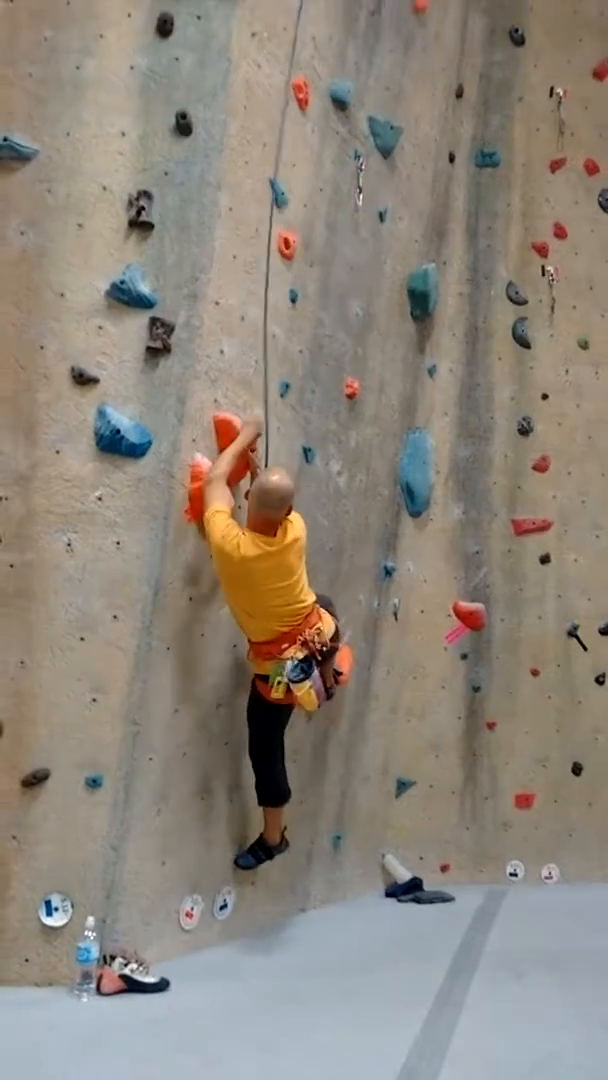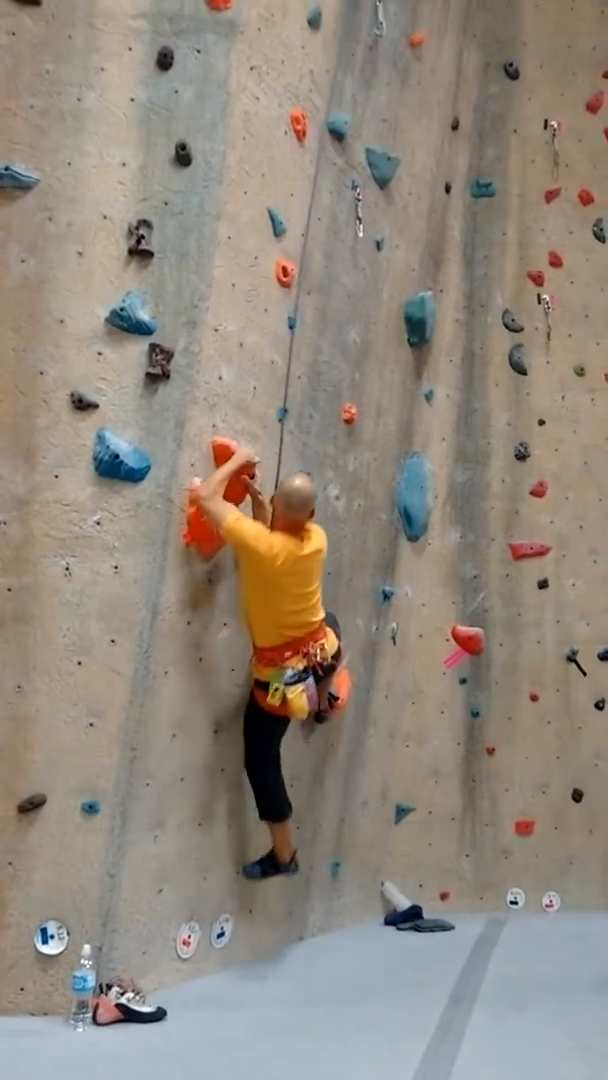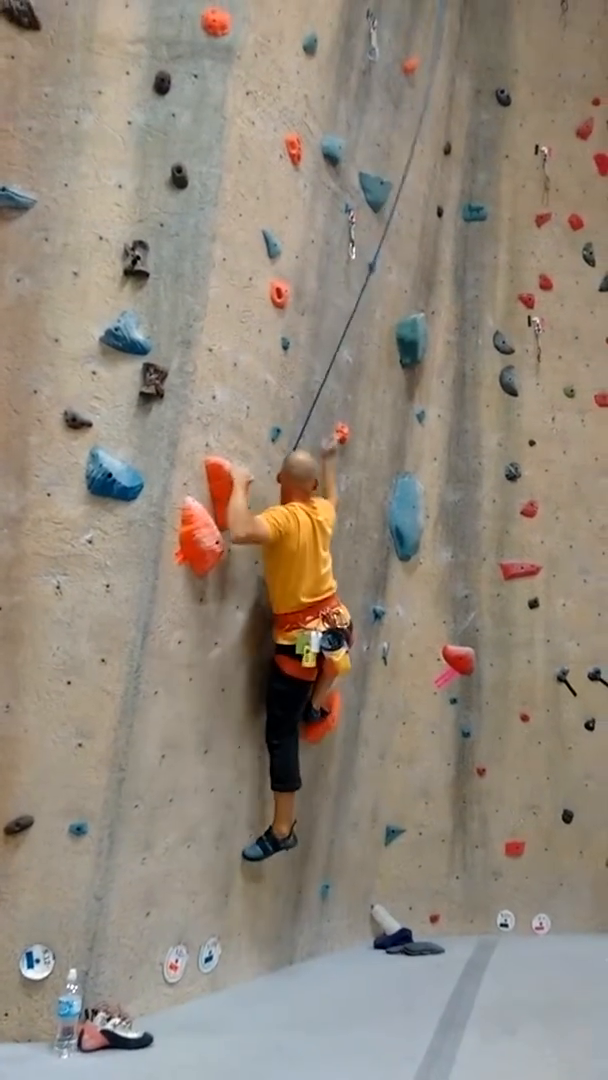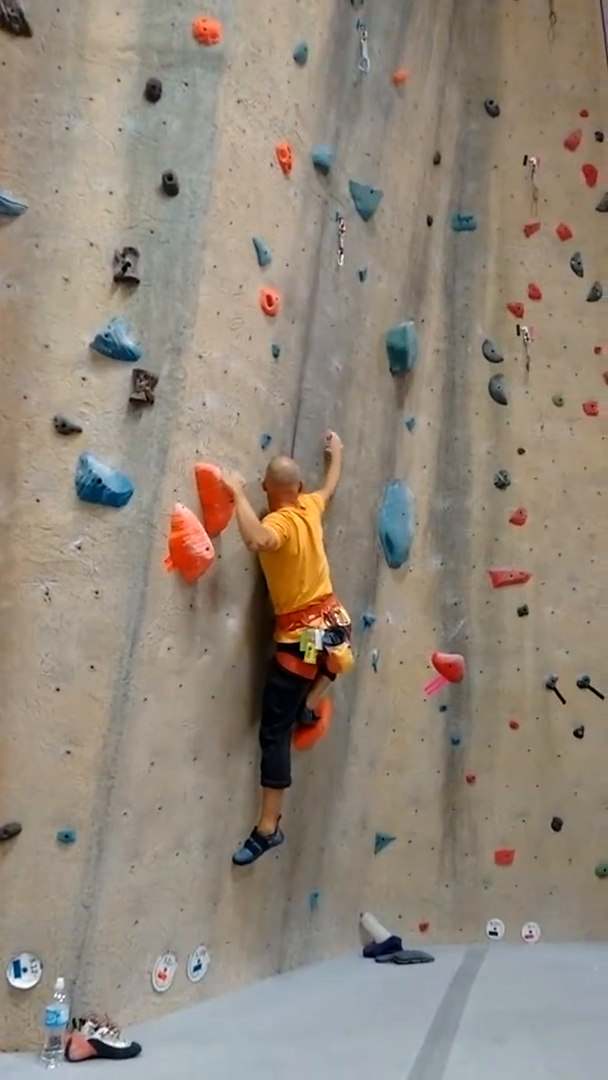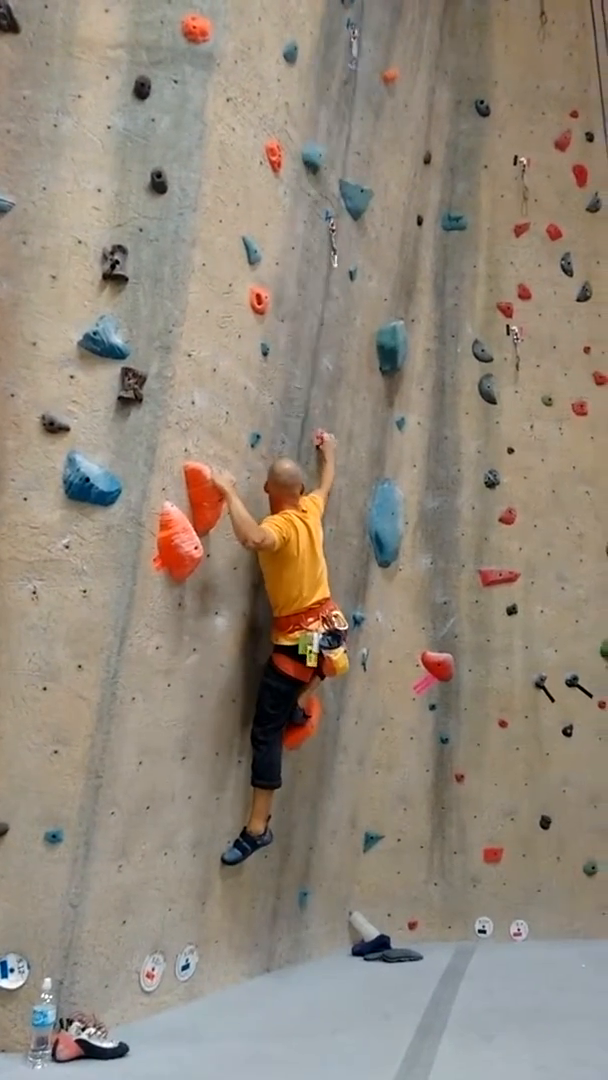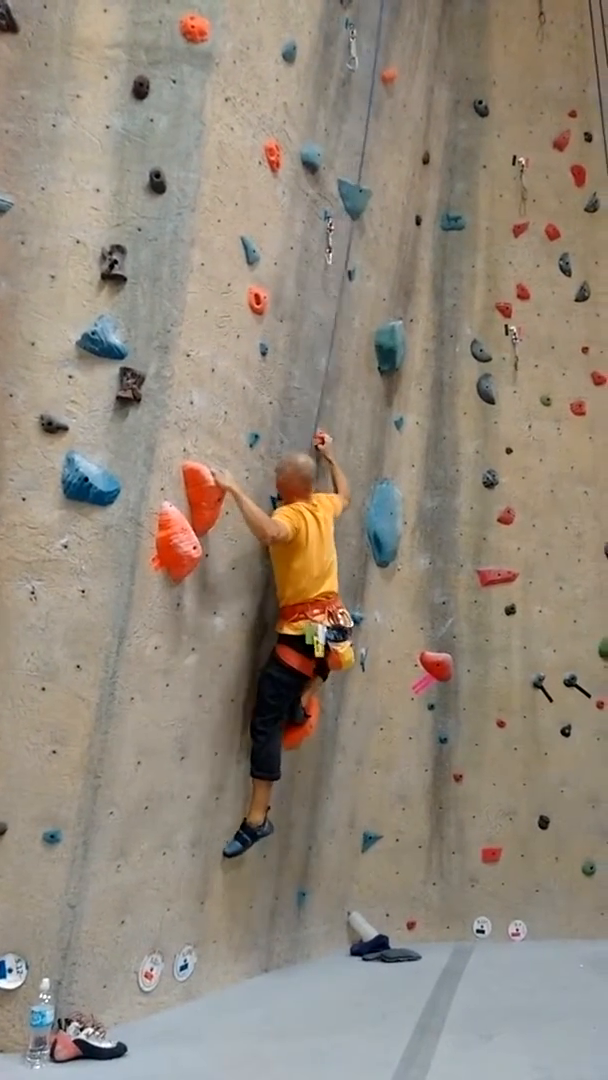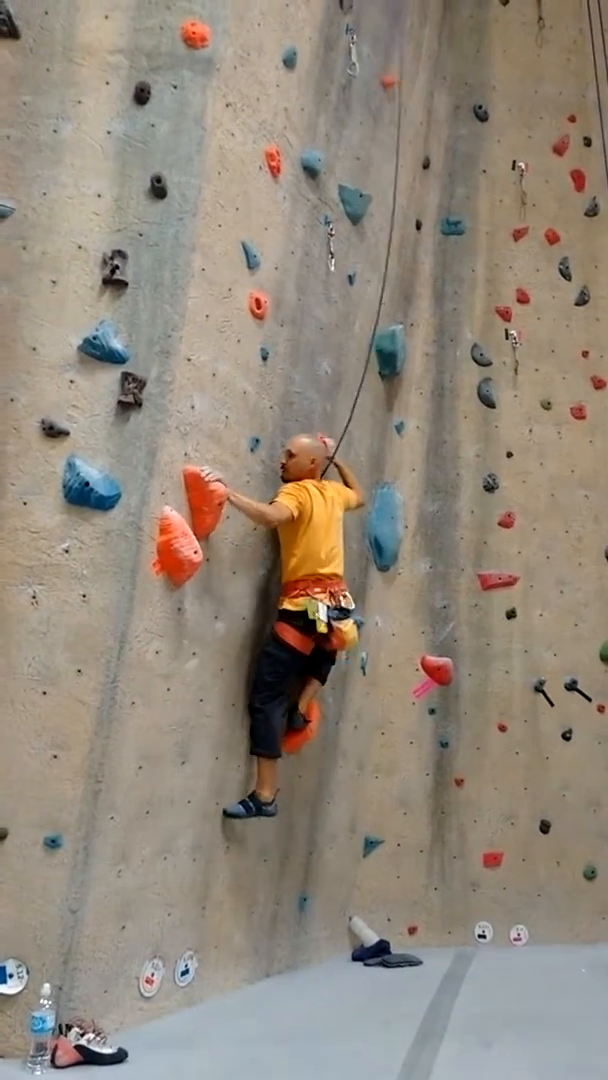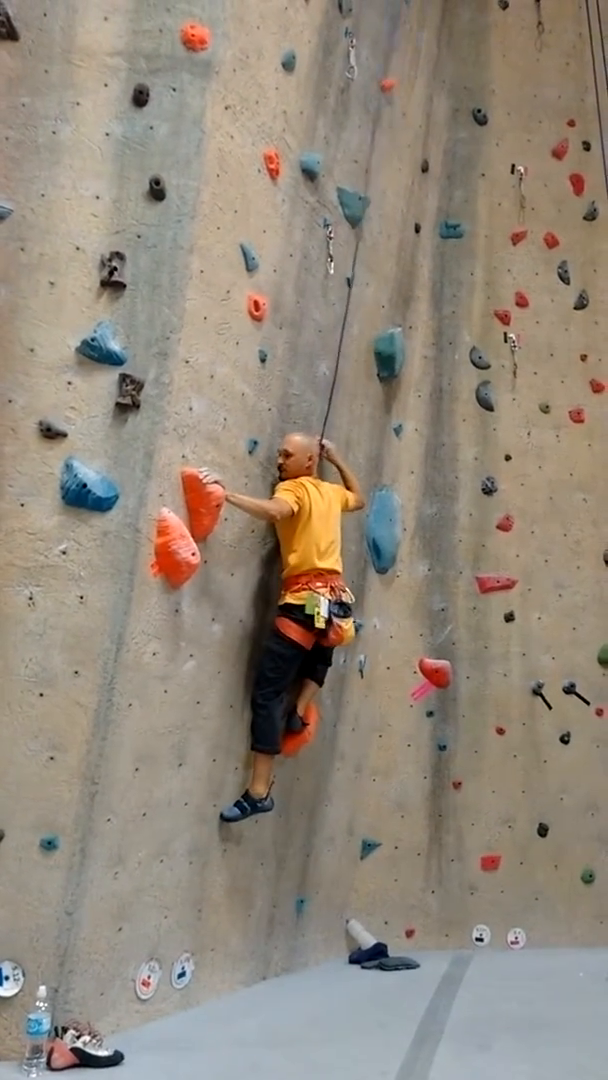
dt=0.5s
person 1, frame 1
left shoulder: (228, 544)
right shoulder: (295, 530)
left elbow: (216, 478)
left wrist: (244, 438)
right wrist: (260, 471)
left hip: (277, 661)
right hip: (319, 634)
left knee: (265, 750)
left ankle: (272, 838)
right ankle: (329, 678)
person 1, frame 2
left shoulder: (256, 542)
right shoulder: (316, 540)
left elbow: (205, 495)
left wrist: (238, 461)
right wrist: (261, 503)
left hip: (279, 669)
right hip: (322, 650)
left knee: (261, 761)
left ankle: (282, 854)
right ankle: (322, 700)
person 1, frame 3
left shoulder: (280, 519)
right shoulder: (323, 510)
left elbow: (238, 532)
left wrist: (240, 485)
right wrist: (330, 458)
left hip: (297, 637)
right hip: (333, 622)
left knee: (281, 735)
left ankle: (282, 829)
right ankle: (318, 704)
person 1, frame 4
left shoulder: (278, 523)
right shoulder: (310, 507)
left elbow: (256, 540)
right elbow: (331, 485)
left wrist: (238, 493)
right wrist: (336, 452)
left hip: (300, 635)
right hip: (332, 621)
left knee: (274, 730)
left ankle: (268, 827)
right ankle: (311, 705)
person 1, frame 5
left shoulder: (280, 525)
right shoulder: (311, 509)
left elbow: (252, 539)
right elbow: (327, 484)
left wrist: (229, 492)
right wrist: (328, 453)
left hip: (298, 636)
right hip: (329, 625)
left knee: (266, 731)
left ankle: (257, 828)
right ankle: (302, 704)
person 1, frame 6
left shoulder: (291, 516)
right shoulder: (323, 506)
left elbow: (268, 532)
right elbow: (345, 494)
left wrist: (235, 490)
right wrist: (330, 458)
left hip: (302, 628)
right hip: (334, 620)
left knee: (266, 720)
left ankle: (257, 819)
right ankle: (302, 703)
person 1, frame 7
left shoulder: (296, 491)
right shoulder: (334, 492)
left elbow: (272, 516)
right elbow: (359, 497)
left wrist: (228, 494)
right wrist: (338, 461)
left hip: (304, 605)
right hip: (336, 603)
left knee: (266, 698)
right knee: (322, 655)
left ankle: (264, 795)
right ankle: (301, 708)
person 1, frame 8
left shoulder: (294, 488)
right shoulder: (330, 491)
left elbow: (273, 511)
right elbow: (359, 498)
left wrist: (228, 495)
right wrist: (337, 460)
left hip: (305, 600)
right hip: (335, 598)
left knee: (267, 693)
right knee: (318, 657)
left ankle: (259, 792)
right ankle: (299, 711)
